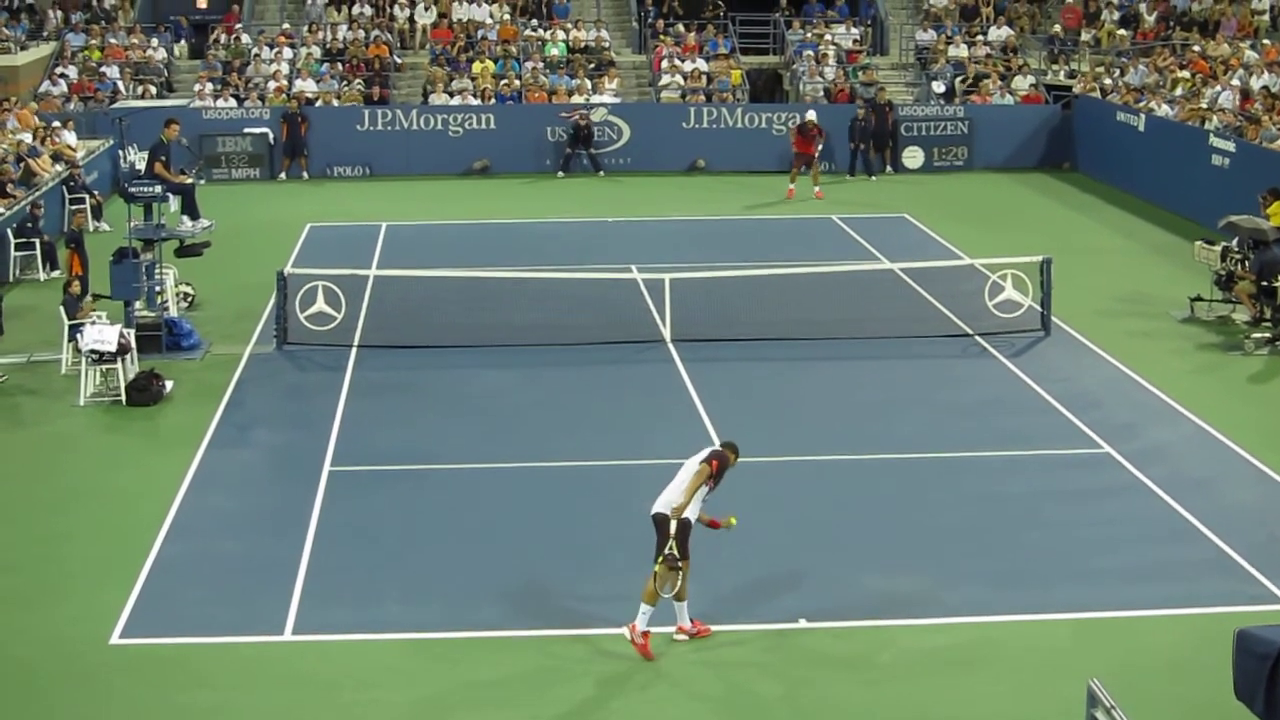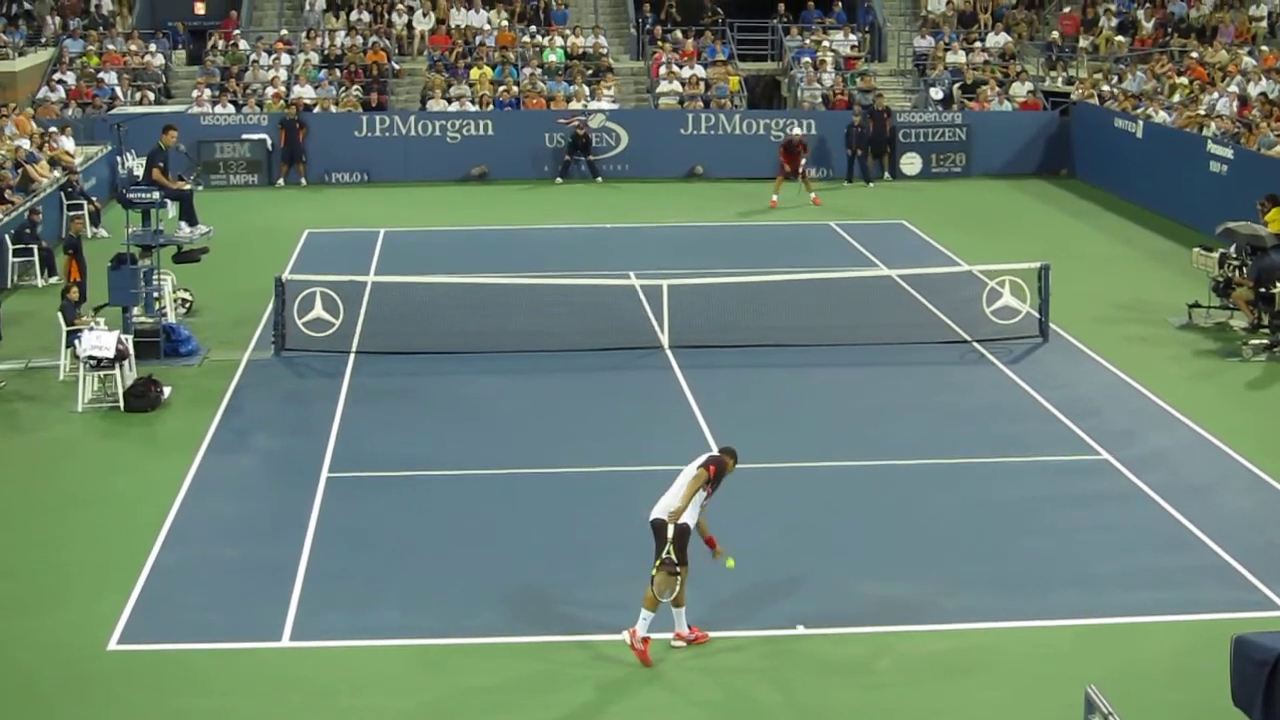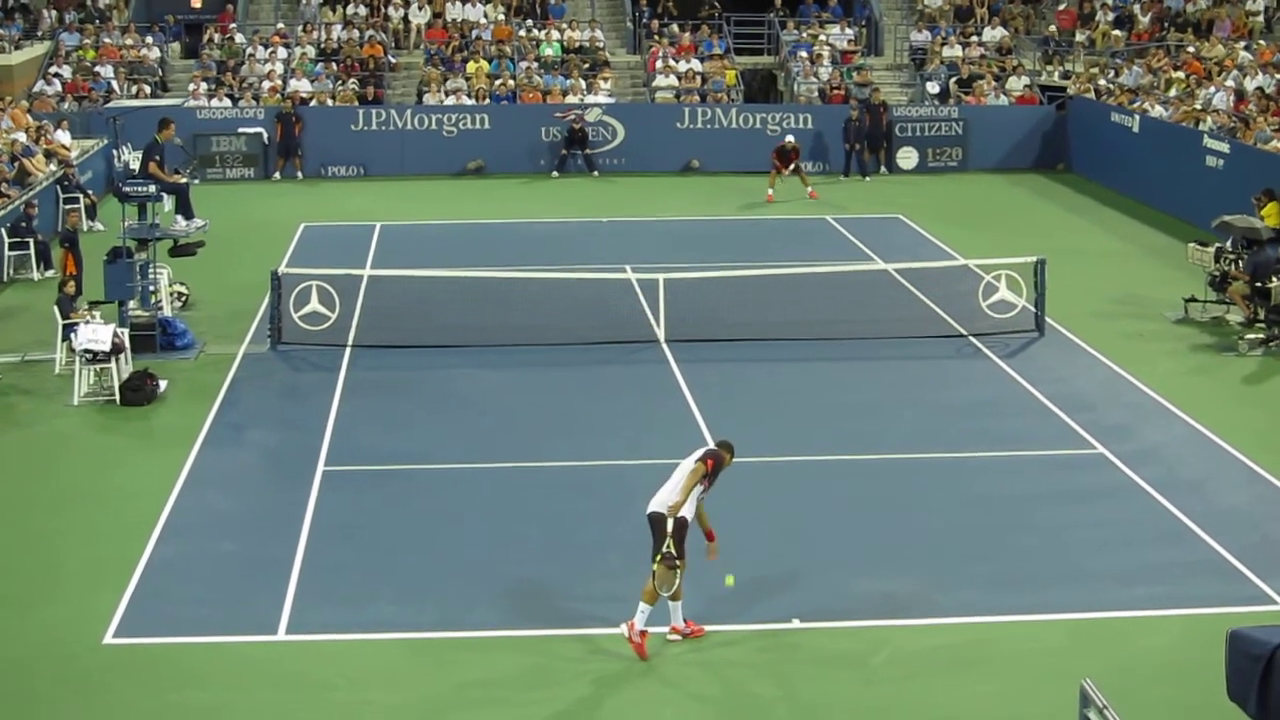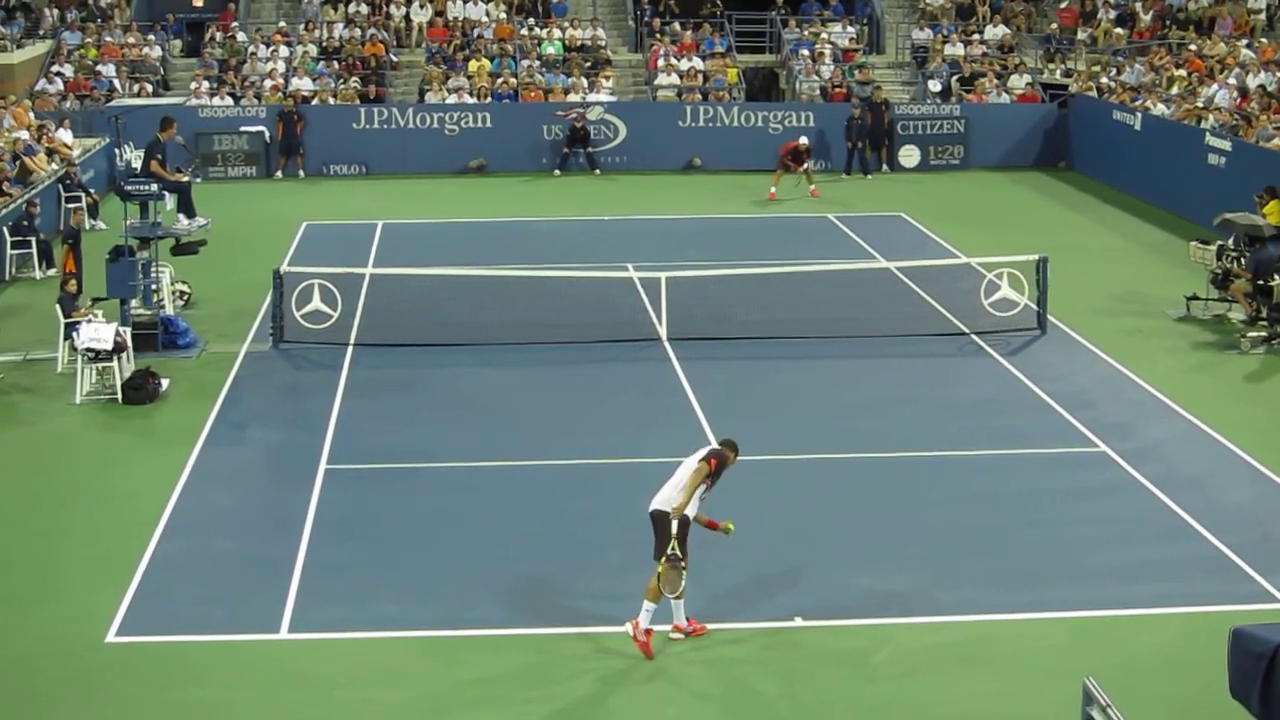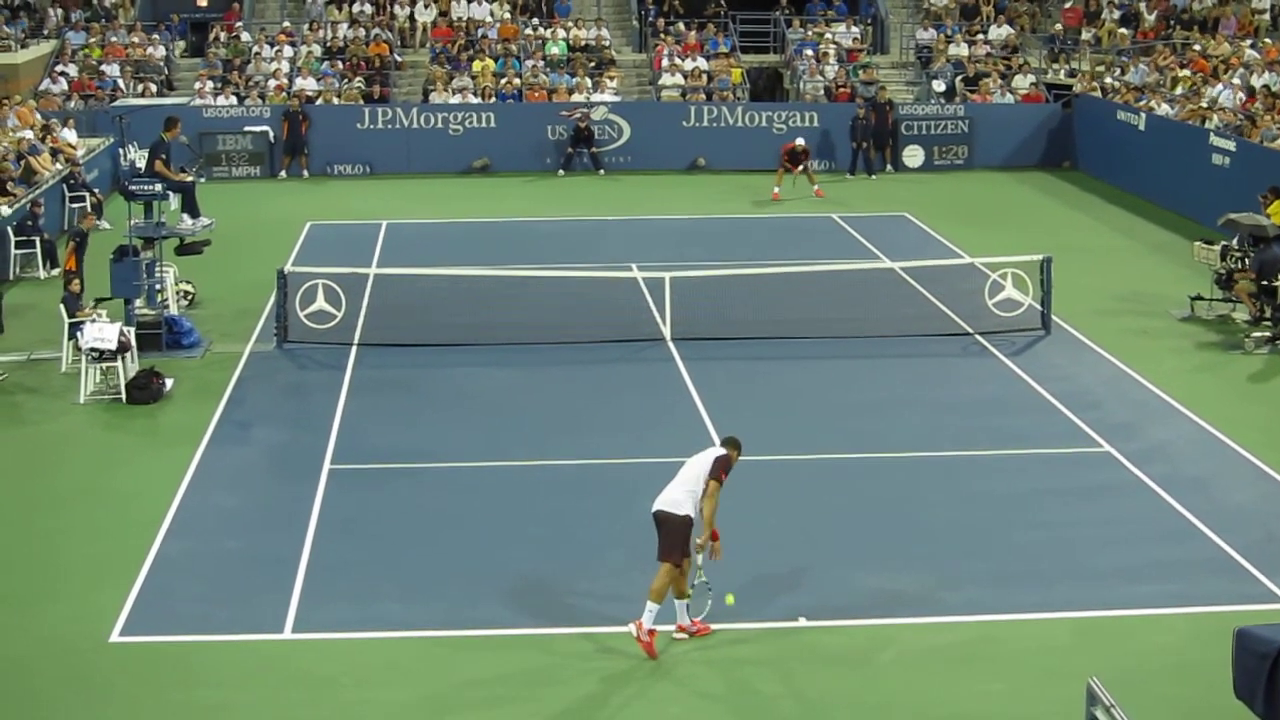
dt=0.4s
person 1, frame 1
left shoulder: (706, 457)
right shoulder: (719, 456)
left elbow: (695, 509)
right elbow: (701, 474)
left wrist: (718, 524)
right wrist: (685, 503)
left hip: (668, 511)
right hip: (673, 513)
left knee: (681, 567)
left ankle: (684, 625)
right ankle: (638, 628)
person 1, frame 2
left shoulder: (705, 463)
right shoulder: (717, 461)
left elbow: (696, 516)
right elbow: (698, 478)
left wrist: (712, 545)
right wrist: (682, 506)
left hip: (666, 517)
right hip: (673, 519)
left knee: (679, 573)
left ankle: (682, 632)
right ankle: (638, 634)
person 1, frame 3
left shoulder: (702, 458)
right shoulder: (714, 455)
left elbow: (697, 507)
right elbow: (696, 472)
left wrist: (711, 539)
right wrist: (681, 500)
left hip: (661, 510)
right hip: (670, 512)
left knee: (676, 567)
left ankle: (678, 625)
right ankle: (636, 627)
person 1, frame 4
left shoulder: (704, 456)
right shoulder: (718, 454)
left elbow: (693, 511)
right elbow: (698, 472)
left wrist: (717, 526)
right wrist: (683, 503)
left hip: (662, 508)
right hip: (672, 510)
left ankle: (680, 623)
right ankle: (641, 625)
person 1, frame 5
left shoulder: (707, 456)
right shoulder: (724, 458)
left elbow: (701, 501)
right elbow: (711, 495)
left wrist: (715, 538)
right wrist: (706, 534)
left hip: (664, 507)
right hip: (676, 512)
left knee: (683, 565)
right knee: (669, 568)
left ankle: (684, 624)
right ankle: (644, 626)
